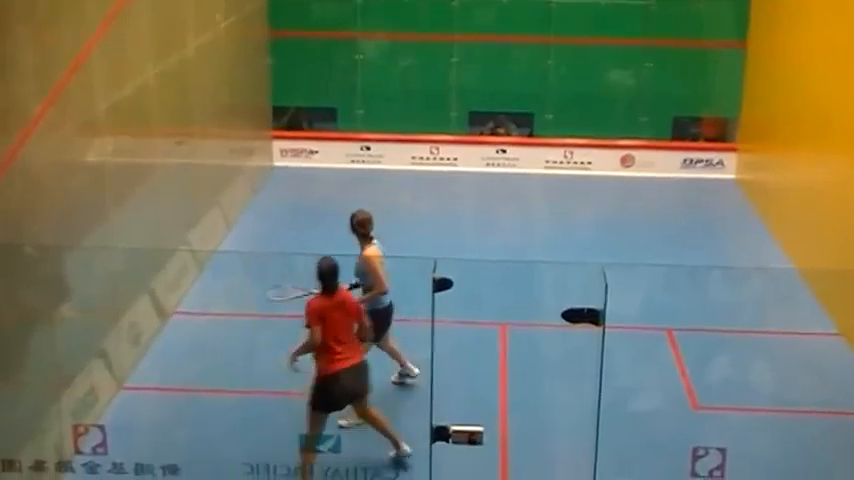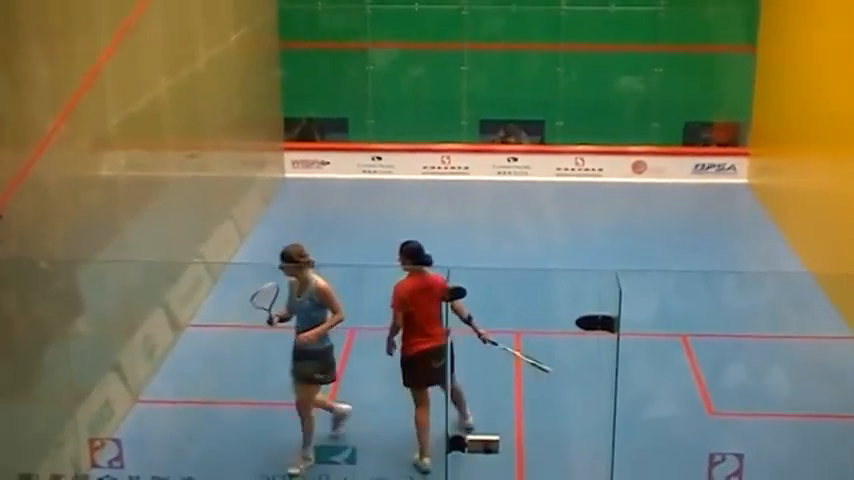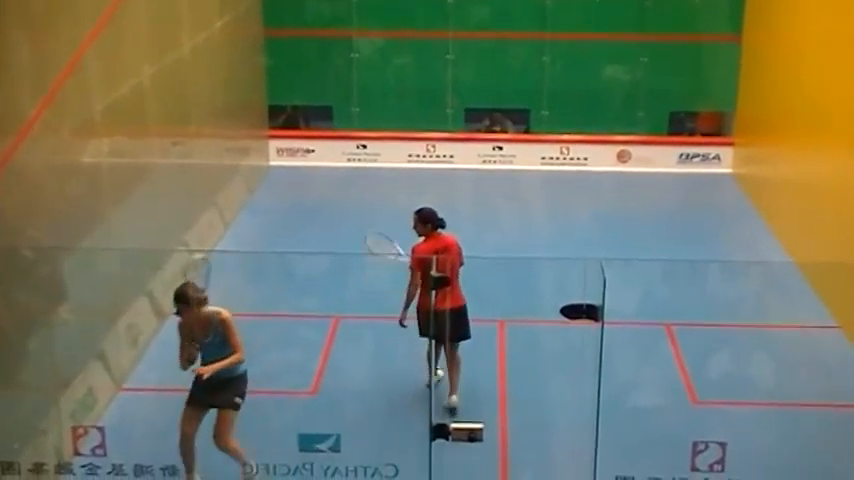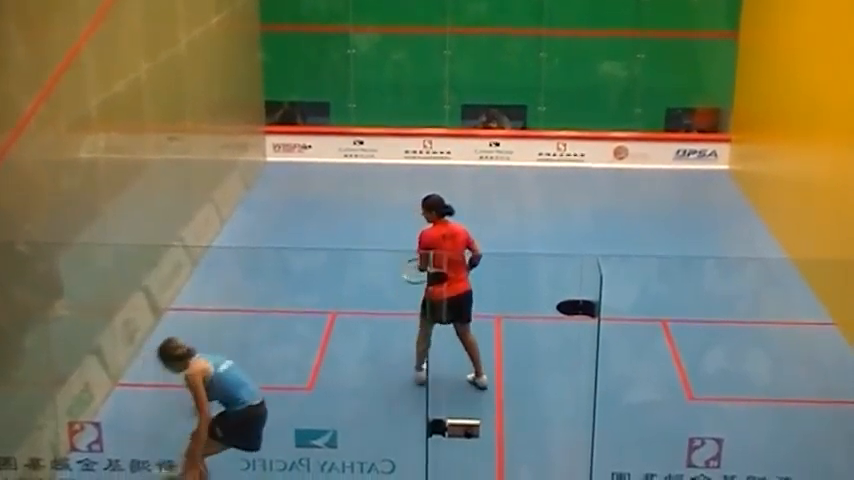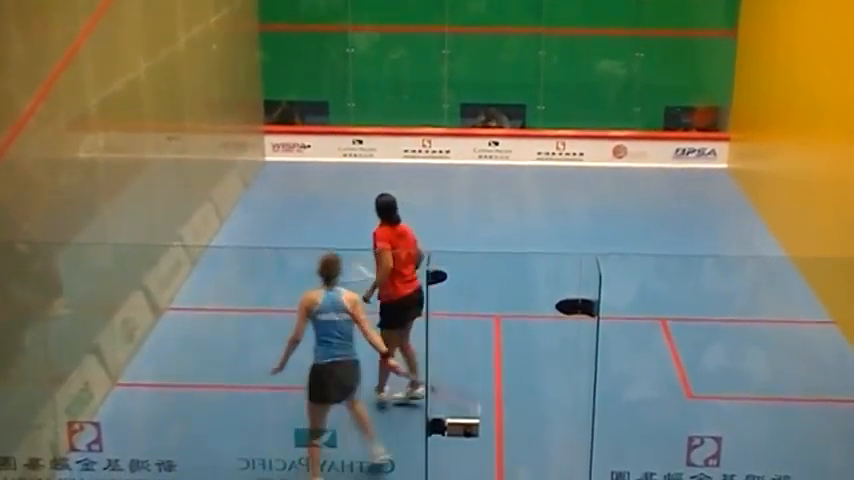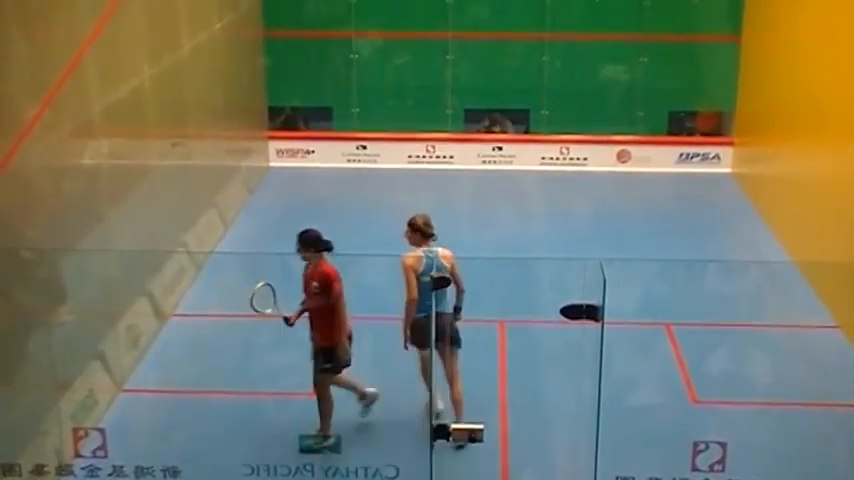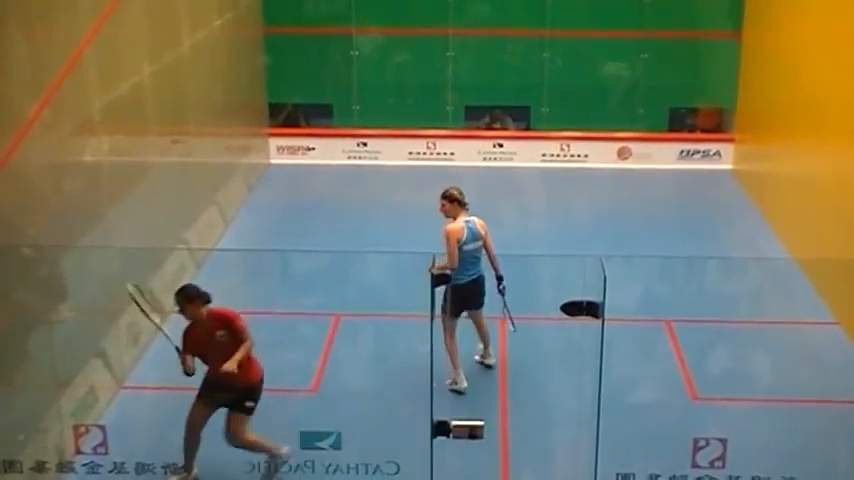
dt=0.5s
person 1, frame 1
left shoulder: (314, 305)
right shoulder: (350, 299)
left elbow: (316, 341)
right elbow: (365, 332)
left wrist: (296, 354)
left hip: (331, 373)
right hip: (356, 365)
left knee: (314, 429)
right knee: (365, 411)
right ankle: (400, 447)
person 1, frame 2
left shoulder: (401, 288)
right shoulder: (439, 281)
left elbow: (398, 324)
right elbow: (458, 309)
left wrist: (390, 340)
right wrist: (475, 328)
left hip: (415, 352)
right hip: (441, 345)
left knee: (421, 405)
right knee: (450, 383)
left ankle: (423, 457)
right ankle: (465, 418)
person 1, frame 3
left shoulder: (419, 250)
right shoulder: (453, 242)
left elbow: (415, 284)
left wrist: (405, 310)
left hip: (430, 308)
right hip: (455, 306)
left knee: (435, 344)
right knee: (452, 352)
left ankle: (432, 375)
right ankle: (453, 395)
person 1, frame 4
left shoulder: (426, 235)
right shoulder: (461, 231)
left elbow: (423, 267)
right elbow: (477, 255)
left wrist: (424, 265)
left hip: (436, 296)
right hip: (462, 292)
left knee: (424, 331)
right knee: (464, 333)
left ankle: (420, 371)
right ankle: (480, 376)
person 1, frame 5
left shoulder: (380, 233)
right shoulder: (406, 230)
left elbow: (387, 265)
right elbow: (418, 256)
left wrist: (371, 290)
left hip: (394, 296)
right hip: (414, 291)
left knee: (389, 344)
right knee: (403, 341)
left ankle: (381, 391)
right ankle: (416, 386)
person 1, frame 6
left shoulder: (328, 273)
right shoulder: (309, 269)
left elbow: (340, 308)
left wrist: (342, 341)
right wrist: (298, 313)
left hip: (333, 340)
right hip: (320, 337)
left knee: (320, 386)
right knee: (325, 380)
left ankle: (325, 434)
right ankle: (366, 394)
person 1, frame 7
left shoulder: (226, 316)
right shoulder: (190, 333)
left elbow: (248, 341)
right elbow: (190, 371)
left wrist: (233, 361)
right wrist: (187, 365)
left hip: (246, 379)
right hip: (216, 379)
left knee: (235, 437)
right knee: (193, 426)
left ankle: (276, 453)
person 2, frame 1
left shoulder: (368, 255)
right shoulder: (374, 246)
left elbow: (382, 288)
left wrist: (358, 302)
left hip: (376, 312)
right hip: (383, 307)
right knee: (382, 342)
right ankle: (407, 370)
person 2, frame 2
left shoulder: (319, 287)
right shoulder: (292, 284)
left elbow: (338, 315)
left wrist: (315, 332)
right wrist: (279, 317)
left hip: (319, 352)
right hip: (301, 349)
left knee: (303, 407)
right knee: (304, 402)
left ankle: (306, 454)
right ankle: (340, 411)
person 2, frame 3
left shoulder: (222, 317)
right shoulder: (185, 325)
left elbow: (239, 355)
right elbow: (185, 365)
left wrist: (214, 367)
right wrist: (190, 349)
left hip: (233, 379)
right hip: (207, 378)
left knee: (221, 440)
right knee: (186, 434)
person 2, frame 4
left shoulder: (193, 372)
right shoulder: (207, 360)
left elbow: (205, 416)
left hip: (248, 414)
right hip: (256, 408)
left knee: (192, 456)
right knee: (197, 441)
person 2, frame 5
left shoulder: (310, 298)
right shoulder: (351, 298)
left elbow: (297, 337)
right elbow: (367, 331)
left wrist: (282, 363)
right wrist: (386, 355)
left hip: (324, 369)
right hip: (350, 366)
left knee: (316, 428)
right knee: (353, 403)
right ankle: (376, 450)
person 2, frame 6
left shoulder: (409, 259)
right shoulder: (447, 255)
left elbow: (412, 298)
right elbow: (460, 289)
left wrist: (405, 329)
right wrist: (457, 309)
left hip: (421, 321)
right hip: (444, 319)
left knee: (424, 361)
right knee: (453, 376)
left ankle: (435, 401)
person 2, frame 7
left shoulder: (452, 229)
right shoulder: (480, 223)
left elbow: (452, 265)
right elbow: (492, 255)
left wrist: (436, 269)
right wrist: (499, 277)
left hip: (458, 287)
right hip: (477, 283)
left knee: (449, 332)
right knee: (478, 320)
left ankle: (458, 379)
right ankle: (488, 356)
